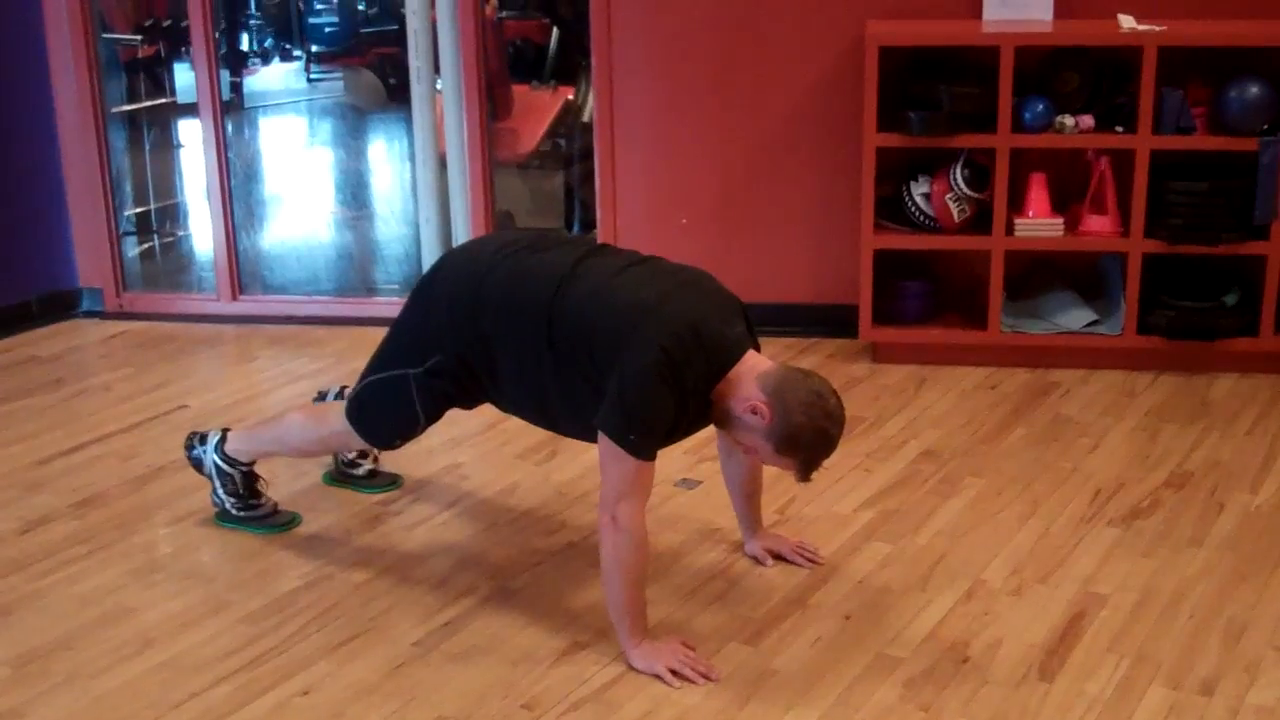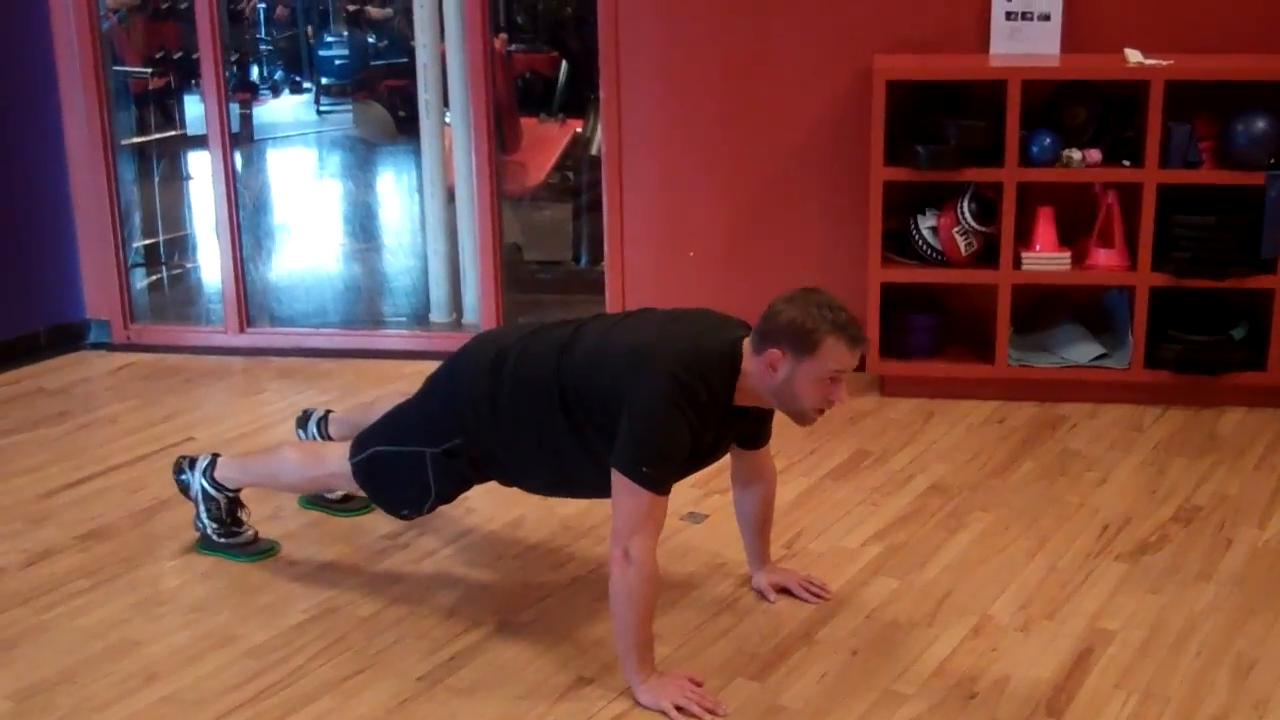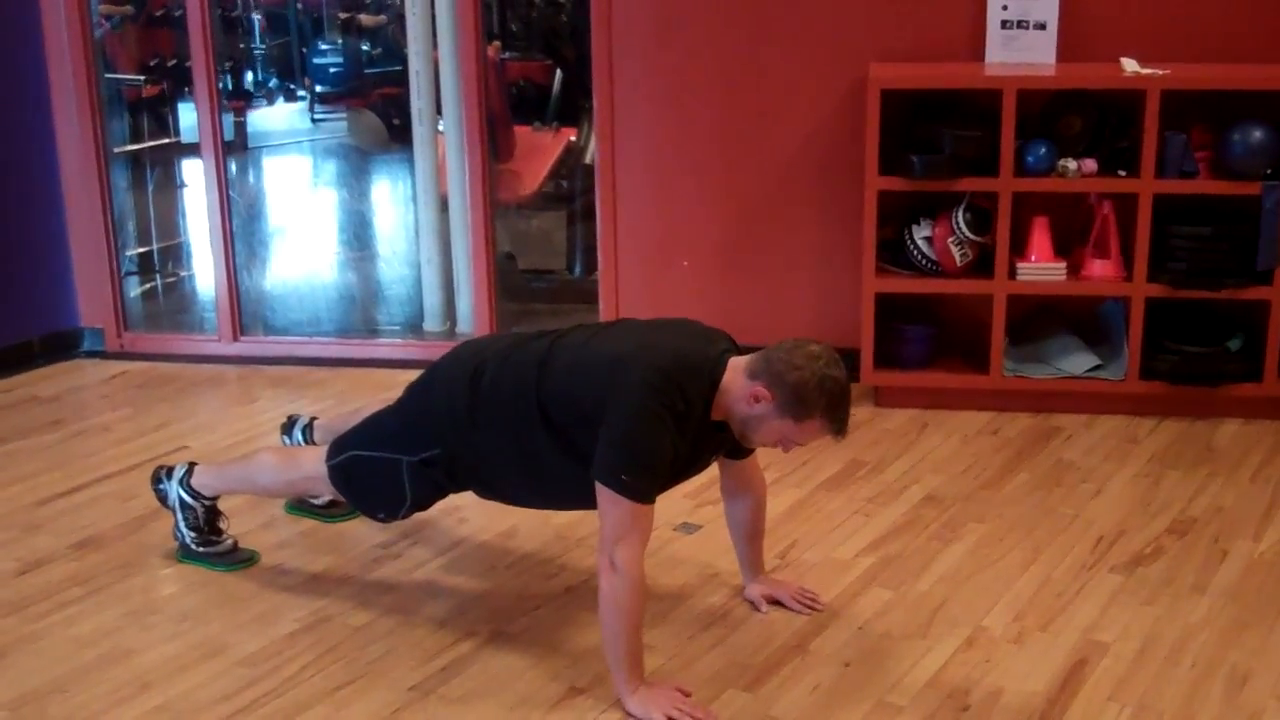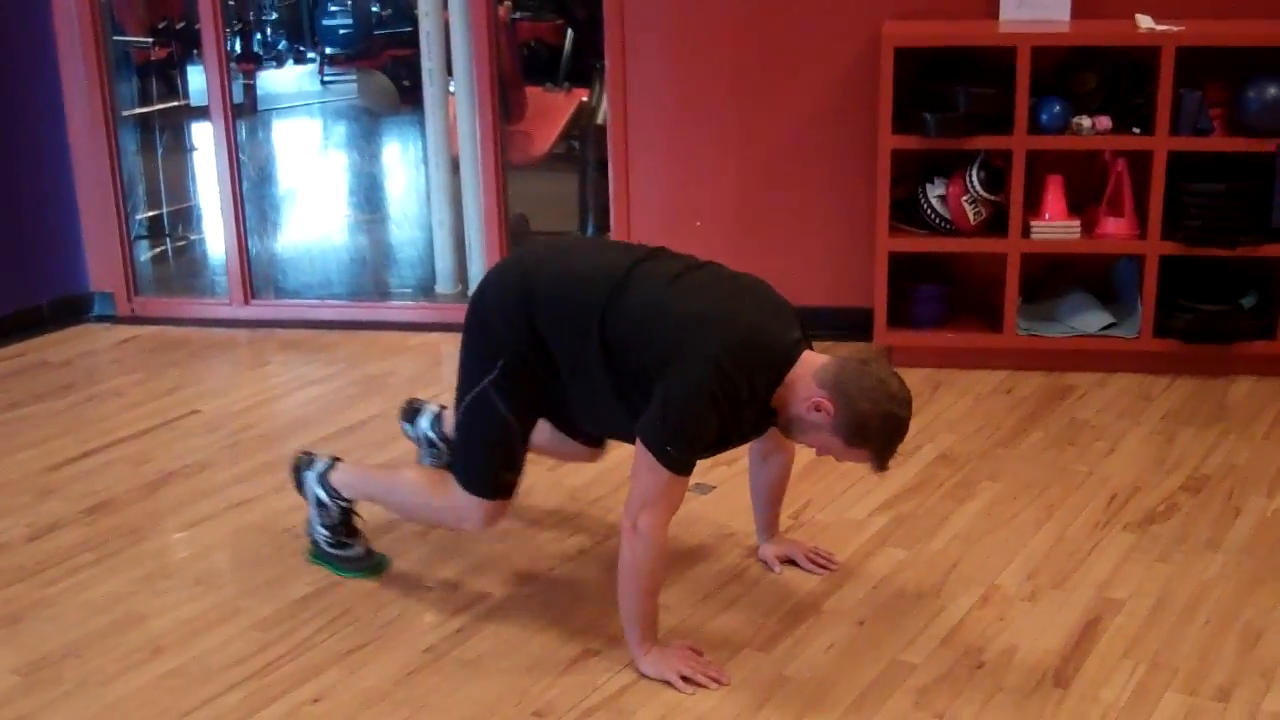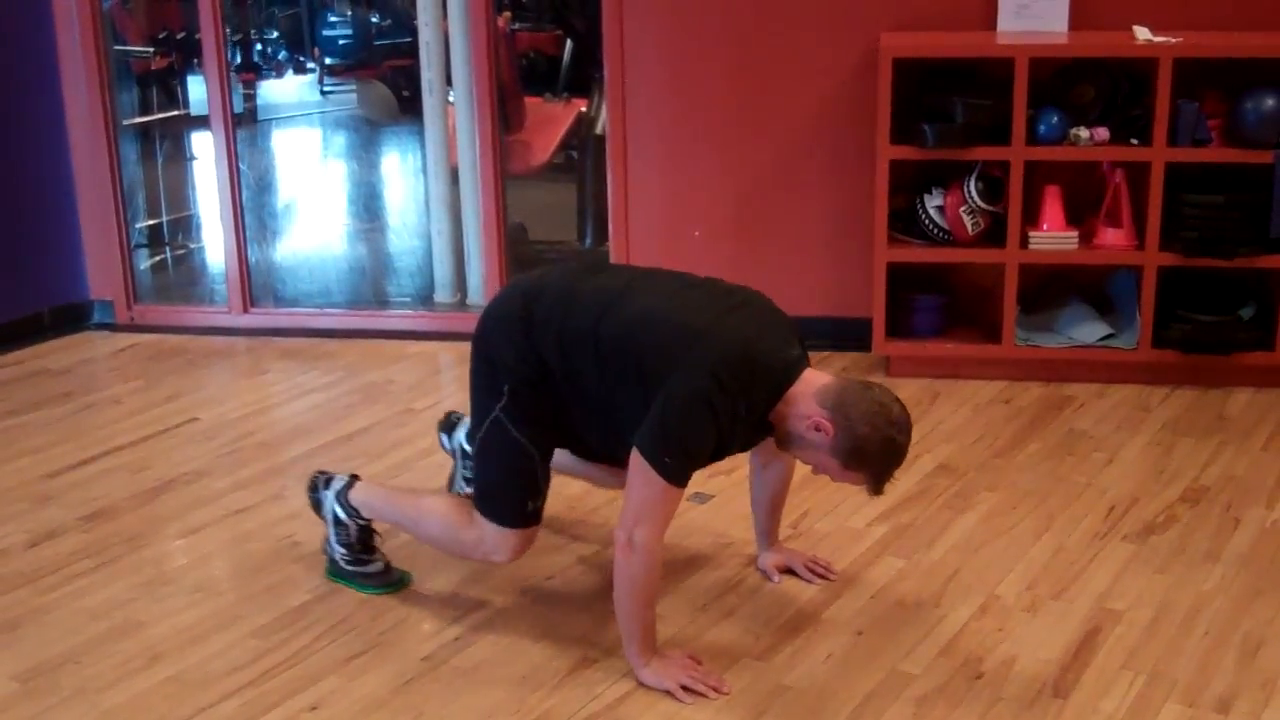
dt=1s
person 1, frame 1
left shoulder: (737, 343)
right shoulder: (659, 371)
left elbow: (736, 444)
right elbow: (621, 517)
left wrist: (754, 531)
right wrist: (637, 643)
left hip: (519, 271)
right hip: (468, 299)
right knee: (364, 418)
left ankle: (348, 456)
right ankle: (226, 452)
person 1, frame 2
left shoulder: (747, 365)
right shoulder: (671, 394)
left elbow: (753, 470)
right elbow: (631, 551)
left wrist: (761, 565)
left hip: (522, 377)
right hip: (484, 403)
left knee: (410, 422)
right knee: (356, 470)
left ankle: (322, 423)
right ankle: (213, 476)
person 1, frame 3
left shoulder: (732, 374)
right shoulder: (652, 404)
left elbow: (742, 482)
right elbow: (619, 558)
left wrist: (755, 576)
left hip: (503, 385)
right hip: (462, 415)
right knee: (328, 472)
left ankle: (309, 429)
right ankle: (189, 486)
person 1, frame 4
left shoulder: (789, 350)
right shoulder: (714, 381)
left elbow: (772, 442)
right elbow: (646, 521)
left wrist: (768, 538)
right wrist: (644, 649)
left hip: (564, 299)
right hip: (518, 315)
left knee: (583, 445)
right knee: (477, 509)
left ankle: (441, 426)
right ankle: (333, 484)
person 1, frame 5
left shoulder: (787, 363)
right shoulder: (711, 395)
left elbow: (769, 446)
right elbow: (634, 536)
left wrist: (768, 546)
right wrist: (645, 660)
left hip: (572, 330)
right hip: (519, 343)
left knee: (617, 472)
right knee: (502, 541)
left ankle: (474, 440)
right ankle: (347, 500)
